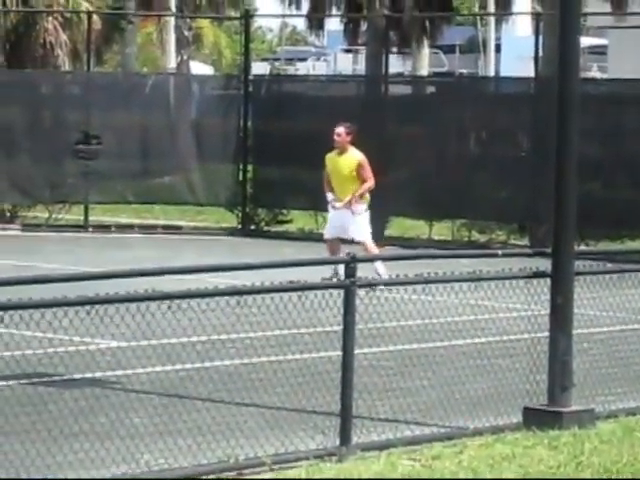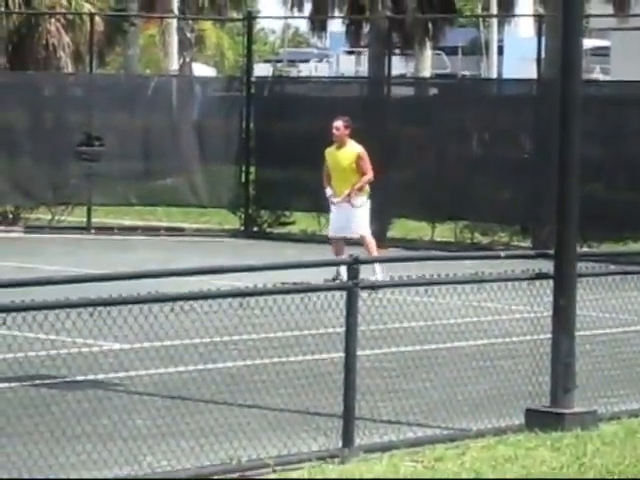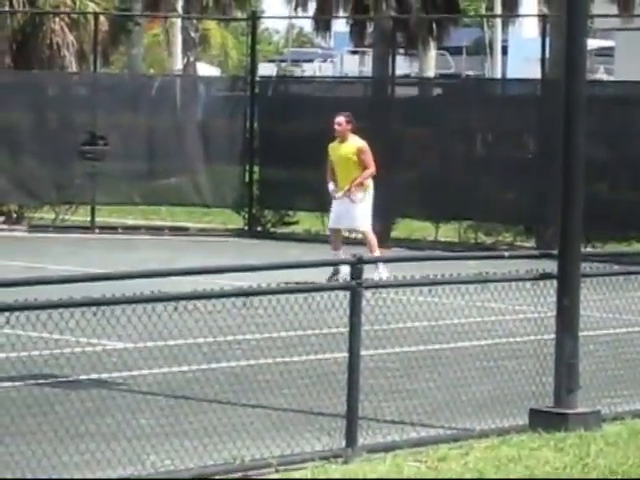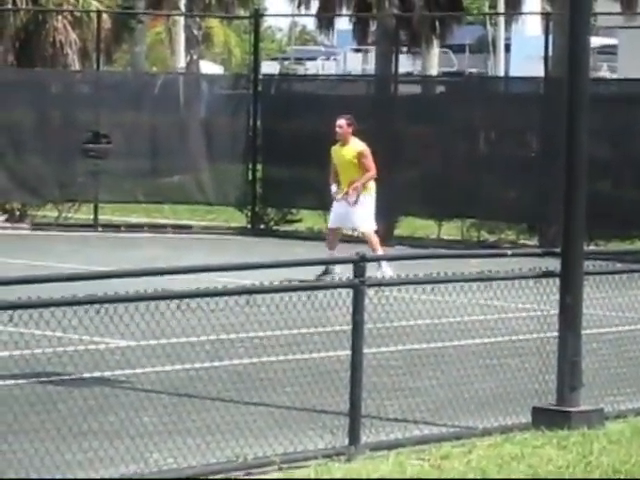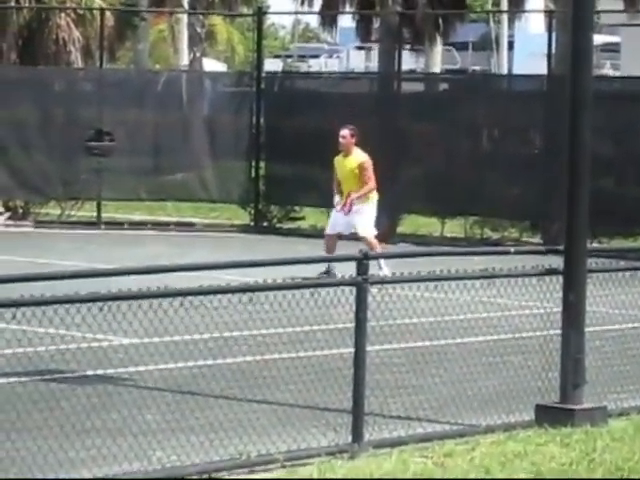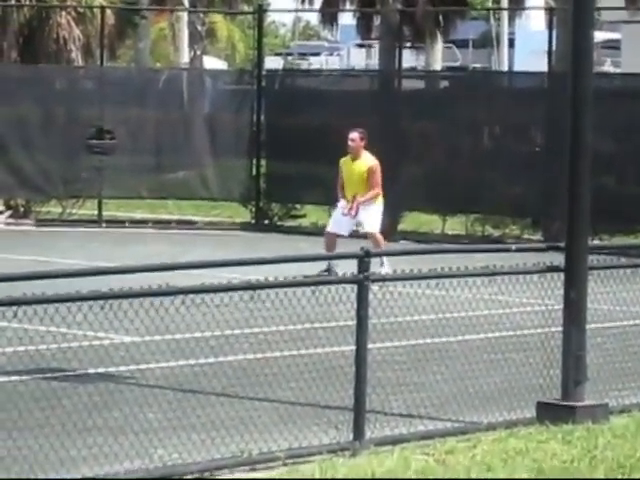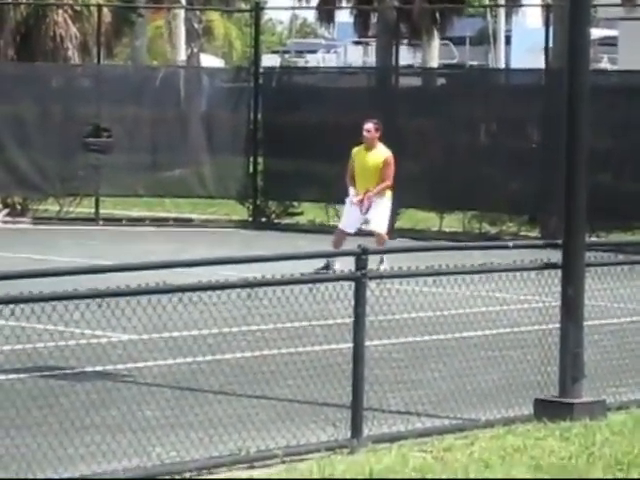
dt=0.1s
person 1, frame 1
left shoulder: (358, 158)
right shoulder: (330, 157)
left elbow: (370, 182)
right elbow: (327, 180)
left wrist: (354, 197)
right wrist: (329, 195)
left hip: (356, 205)
right hip: (338, 205)
left knee: (363, 239)
right knee: (330, 238)
left ankle: (382, 274)
right ankle: (337, 273)
person 1, frame 2
left shoulder: (357, 151)
right shoulder: (329, 152)
left elbow: (369, 175)
right elbow: (326, 175)
left wrist: (355, 190)
right wrist: (328, 189)
left hip: (356, 199)
right hip: (338, 199)
left knee: (363, 233)
right knee: (335, 237)
left ankle: (377, 271)
right ankle: (341, 274)
person 1, frame 3
left shoulder: (360, 145)
right shoulder: (332, 146)
left elbow: (371, 169)
right elbow: (331, 170)
left wrist: (355, 183)
right wrist: (331, 184)
left hip: (359, 194)
right hip: (341, 194)
left knee: (364, 228)
right knee: (333, 229)
left ankle: (380, 268)
right ankle: (340, 269)
person 1, frame 4
left shoulder: (360, 149)
right shoulder: (334, 150)
left elbow: (372, 172)
left wrist: (355, 186)
right wrist: (334, 186)
left hip: (363, 194)
right hip: (345, 195)
left knee: (365, 230)
right knee: (332, 229)
left ankle: (383, 266)
right ankle: (331, 268)
person 1, frame 5
left shoulder: (362, 160)
right shoulder: (338, 160)
left elbow: (371, 185)
left wrist: (353, 198)
right wrist: (337, 197)
left hip: (364, 203)
right hip: (344, 204)
left knee: (365, 235)
right knee: (329, 235)
left ankle: (382, 267)
right ankle: (330, 268)
person 1, frame 6
left shoulder: (371, 163)
right shoulder: (344, 162)
left elbow: (376, 190)
right elbow: (341, 185)
left wrist: (358, 202)
right wrist: (343, 200)
left hip: (370, 205)
right hip: (349, 205)
left knee: (372, 232)
right knee: (330, 233)
left ankle: (384, 266)
right ankle: (331, 266)
person 1, frame 7
left shoulder: (386, 155)
right shoulder: (356, 152)
left elbow: (388, 182)
right elbow: (350, 175)
left wrist: (369, 195)
right wrist: (352, 192)
left hip: (379, 198)
right hip: (357, 198)
left knee: (378, 231)
right knee: (341, 230)
left ankle: (383, 263)
right ankle: (330, 263)
